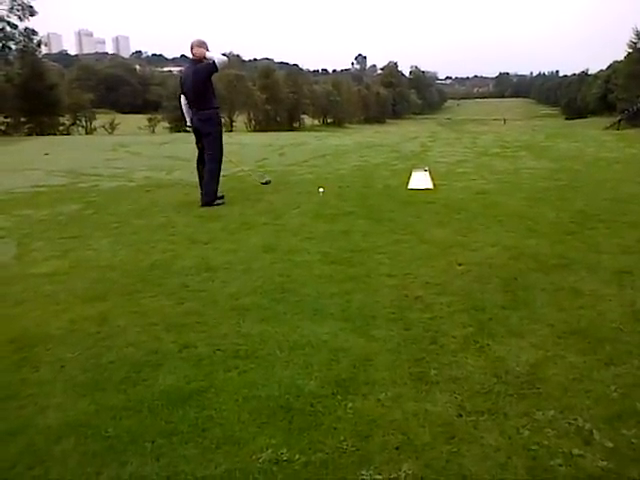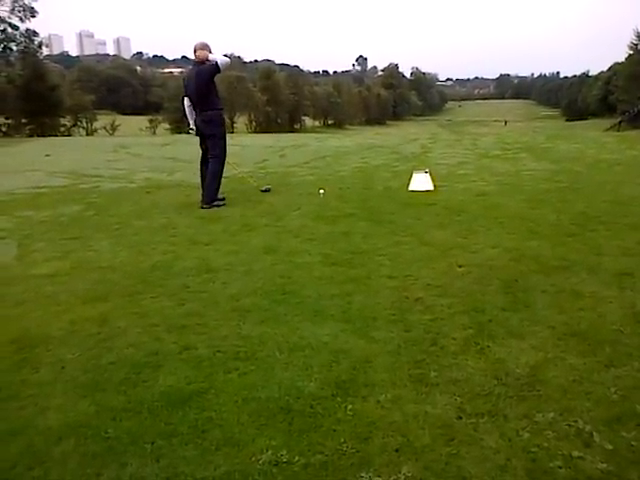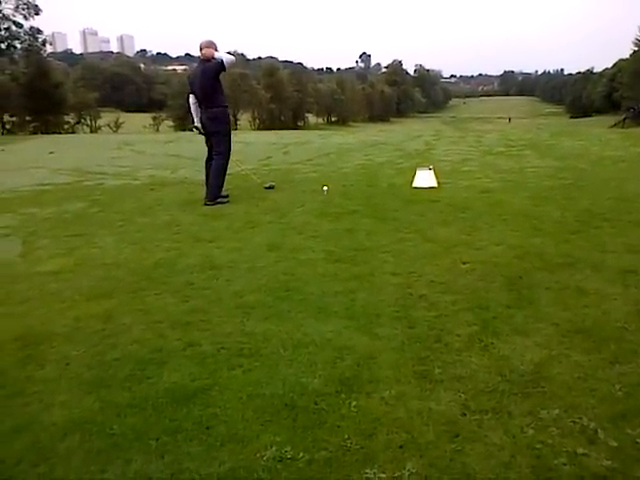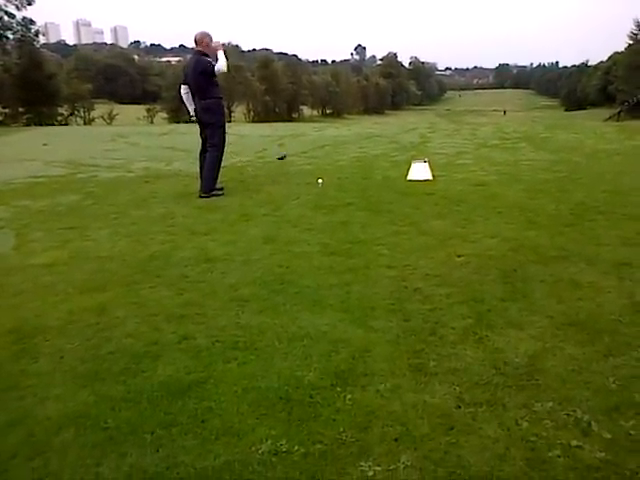
dt=0.5s
person 1, frame 1
left shoulder: (185, 73)
right shoulder: (201, 69)
left elbow: (183, 99)
right elbow: (223, 60)
left wrist: (189, 121)
right wrist: (206, 55)
left hip: (196, 118)
right hip: (209, 117)
left knee: (203, 156)
right knee: (213, 157)
left ankle: (207, 193)
right ankle: (208, 198)
person 1, frame 2
left shoulder: (189, 75)
right shoulder: (204, 70)
left elbow: (187, 102)
right elbow: (226, 61)
left wrist: (193, 124)
right wrist: (208, 57)
left hip: (201, 119)
right hip: (213, 118)
left knee: (207, 157)
right knee: (216, 157)
left ankle: (208, 194)
right ankle: (208, 199)
person 1, frame 3
left shoulder: (195, 73)
right shoulder: (210, 68)
left elbow: (192, 100)
right elbow: (231, 59)
left wrist: (197, 122)
right wrist: (214, 54)
left hip: (206, 116)
right hip: (218, 115)
left knee: (212, 154)
right knee: (221, 154)
left ankle: (212, 191)
right ankle: (212, 196)
person 1, frame 4
left shoulder: (190, 63)
right shoulder: (202, 61)
left elbow: (184, 90)
right elbow: (222, 68)
left wrist: (192, 110)
right wrist: (220, 51)
left hip: (201, 108)
right hip: (212, 107)
left knee: (206, 146)
right knee: (215, 147)
left ankle: (207, 184)
right ankle: (207, 188)
